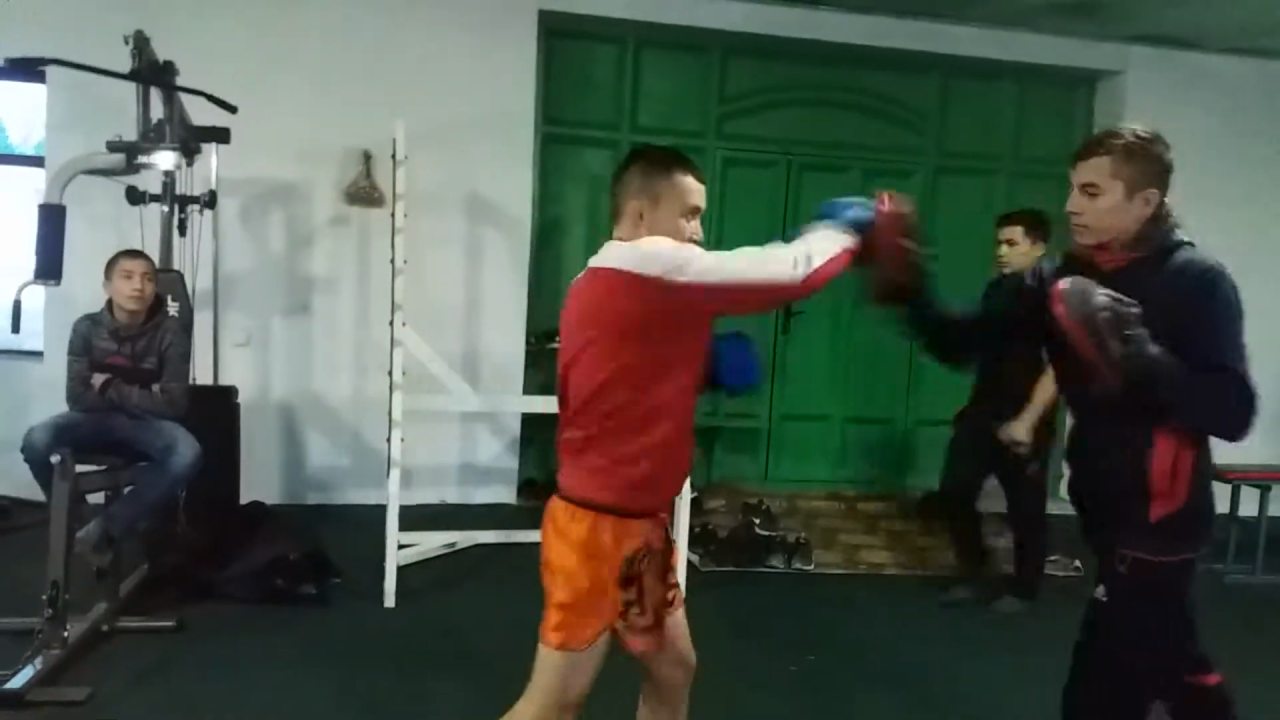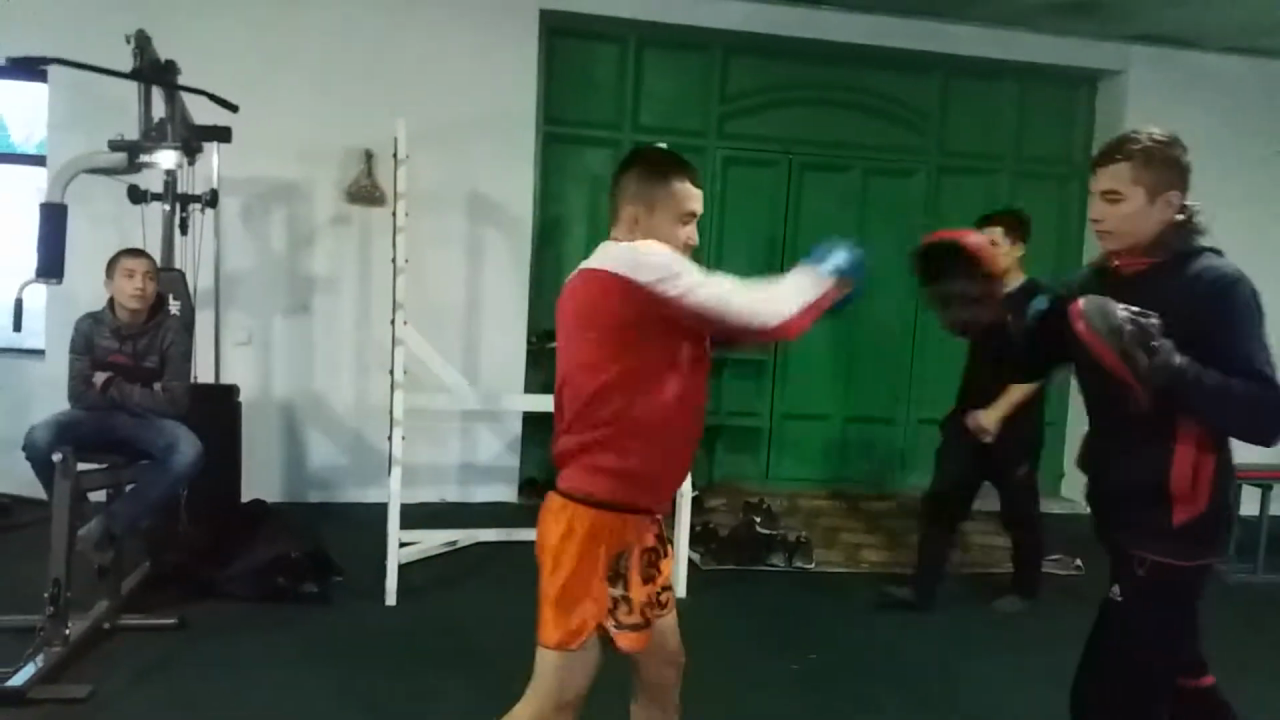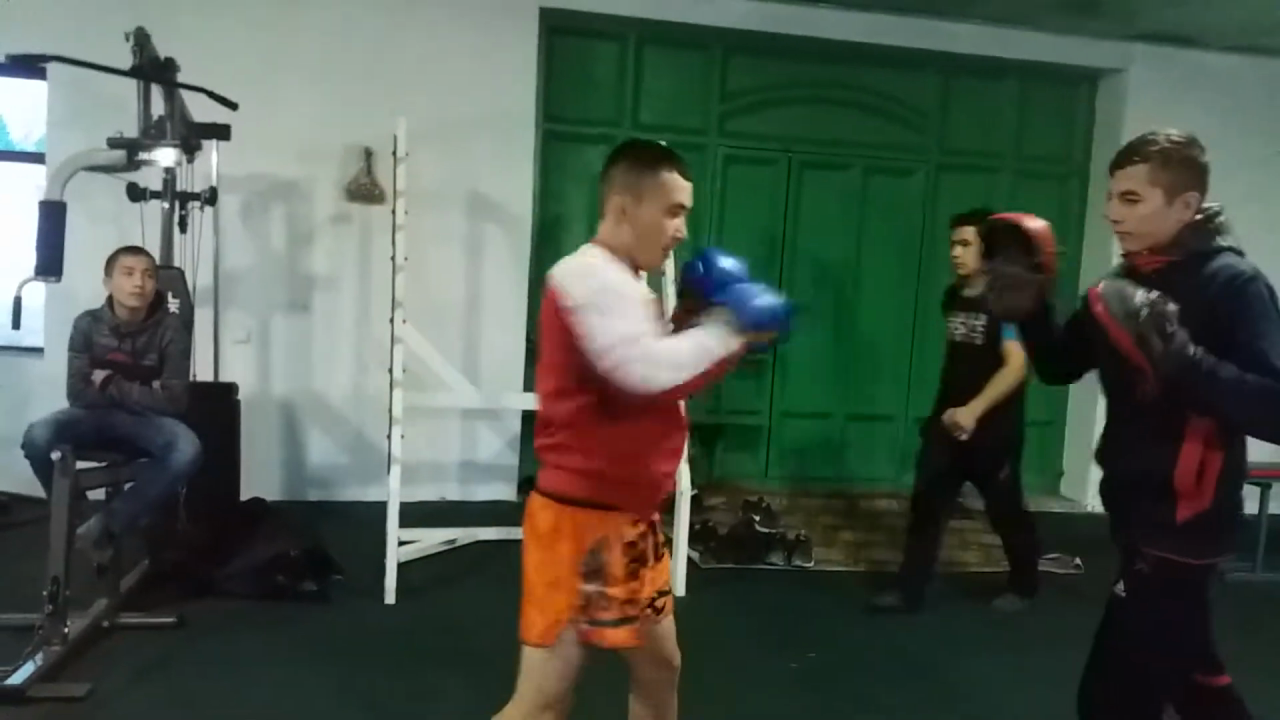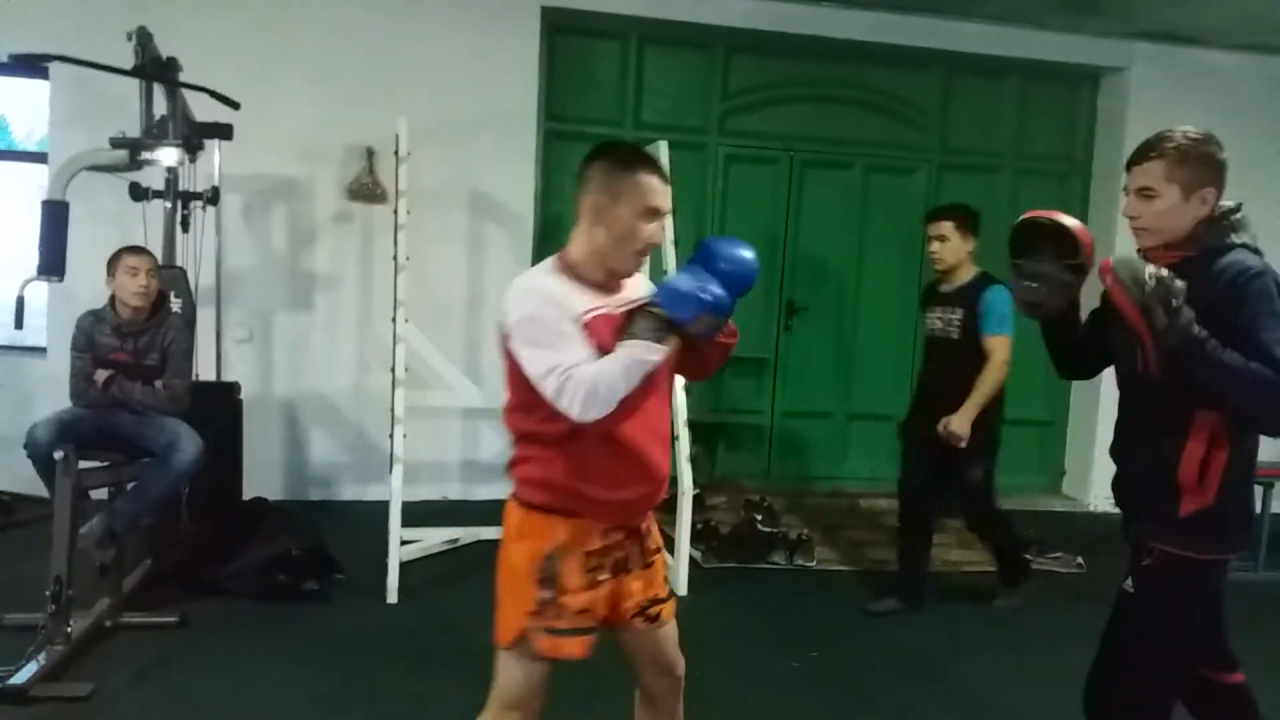
dt=0.1s
person 1, frame 1
left shoulder: (1196, 280)
right shoulder: (1066, 279)
left elbow: (1231, 411)
right elbow: (961, 342)
left wrist: (1145, 360)
right wrist: (905, 288)
left hip: (1156, 520)
right hip: (1113, 512)
right knee: (1176, 670)
person 1, frame 2
left shoulder: (1217, 285)
right shoulder: (1102, 279)
right elbow: (1028, 364)
left wrist: (1171, 369)
left hip: (1174, 526)
right hip: (1129, 517)
person 1, frame 3
left shoulder: (1234, 283)
right shoulder: (1127, 280)
left elbow: (1270, 411)
right elbow: (1058, 366)
left wrist: (1182, 358)
right wrist: (1030, 311)
left hip: (1183, 523)
right hip: (1143, 514)
right knee: (1190, 672)
person 1, frame 4
left shoulder: (1243, 277)
right shoulder: (1154, 274)
left elbow: (1269, 403)
right elbow: (1080, 362)
left wrist: (1184, 335)
right wrist: (1055, 307)
left hip: (1194, 518)
right hip: (1162, 511)
right knee: (1205, 669)
person 2, frame 1
left shoulder: (612, 281)
right shoulder: (653, 265)
right elbow: (782, 273)
left wrist: (707, 365)
right wrist: (838, 232)
left hip: (639, 520)
right hip: (603, 526)
left knee: (674, 669)
person 2, frame 2
left shoulder: (597, 281)
right shoulder: (631, 266)
right elbow: (762, 311)
left wrist: (709, 332)
right wrist: (828, 274)
left hip: (636, 516)
right hip: (601, 519)
left knee: (660, 672)
person 2, frame 3
left shoulder: (618, 282)
right shoulder: (586, 276)
left elbow: (665, 369)
right elbow: (652, 372)
left wrist: (707, 332)
right wrist: (729, 327)
left hip: (632, 518)
right hip: (582, 519)
left knee: (661, 666)
person 2, frame 4
left shoulder: (638, 283)
right shoulder: (535, 299)
left elbow: (696, 364)
right elbow: (585, 400)
left wrist: (714, 315)
right wrist: (654, 327)
left hip: (631, 525)
right hip: (559, 528)
left knee: (664, 671)
person 3, frame 1
right shoulder: (995, 291)
left elbow: (1055, 368)
left wrist: (1027, 420)
right wrist: (972, 402)
left hip: (1024, 425)
right hip: (982, 414)
left knee: (1026, 508)
right knee: (954, 490)
left ankle: (1025, 586)
right ankle: (972, 573)
person 3, frame 2
left shoulder: (1036, 303)
left wrist: (997, 413)
left hip: (1015, 428)
right hip: (966, 422)
left knee: (1019, 511)
right knee: (942, 500)
left ankle: (1026, 588)
right ankle: (922, 587)
person 3, frame 3
right shoulder: (953, 297)
left elbow: (1016, 366)
left wrist: (974, 411)
left hip: (992, 429)
right hip: (946, 422)
left knee: (1006, 512)
right knee: (926, 505)
left ankle: (1023, 586)
right ankle: (908, 591)
person 3, frame 4
left shoulder: (991, 294)
right shoulder: (931, 294)
left elbow: (998, 361)
left wrist: (966, 416)
left hip: (965, 427)
right hip: (925, 421)
left knee: (978, 509)
right knee: (913, 504)
left ankle: (1014, 574)
right ankle: (908, 590)
person 4, frame 1
left shoulder: (169, 333)
right shoulder: (87, 328)
left elbow: (172, 404)
right elbow: (77, 398)
left wrist: (111, 388)
right wrist: (141, 396)
left hip: (147, 426)
right hip: (97, 421)
left knee: (187, 454)
right knee: (35, 441)
left ankle: (104, 530)
person 4, frame 2
left shoulder: (171, 332)
right shoulder: (89, 327)
left elbow: (174, 403)
right elbow: (79, 396)
left wrist: (113, 387)
right wrist: (142, 395)
left hip: (149, 424)
right hip: (99, 419)
left knee: (189, 452)
right knee: (37, 439)
left ankle: (105, 528)
person 4, frame 3
left shoulder: (170, 330)
right shoulder: (87, 325)
left elbow: (173, 401)
right elbow: (78, 394)
left wrist: (112, 385)
right wrist: (141, 392)
left hip: (148, 422)
right hip: (98, 417)
left knee: (188, 450)
right knee: (36, 438)
left ankle: (104, 526)
person 4, frame 4
left shoulder: (172, 329)
right shoulder: (90, 324)
left elbow: (174, 400)
right elbow: (81, 394)
left wrist: (115, 385)
right wrist: (143, 392)
left hip: (149, 421)
right hip: (100, 417)
left knee: (190, 450)
right knee: (39, 437)
left ankle: (106, 526)
